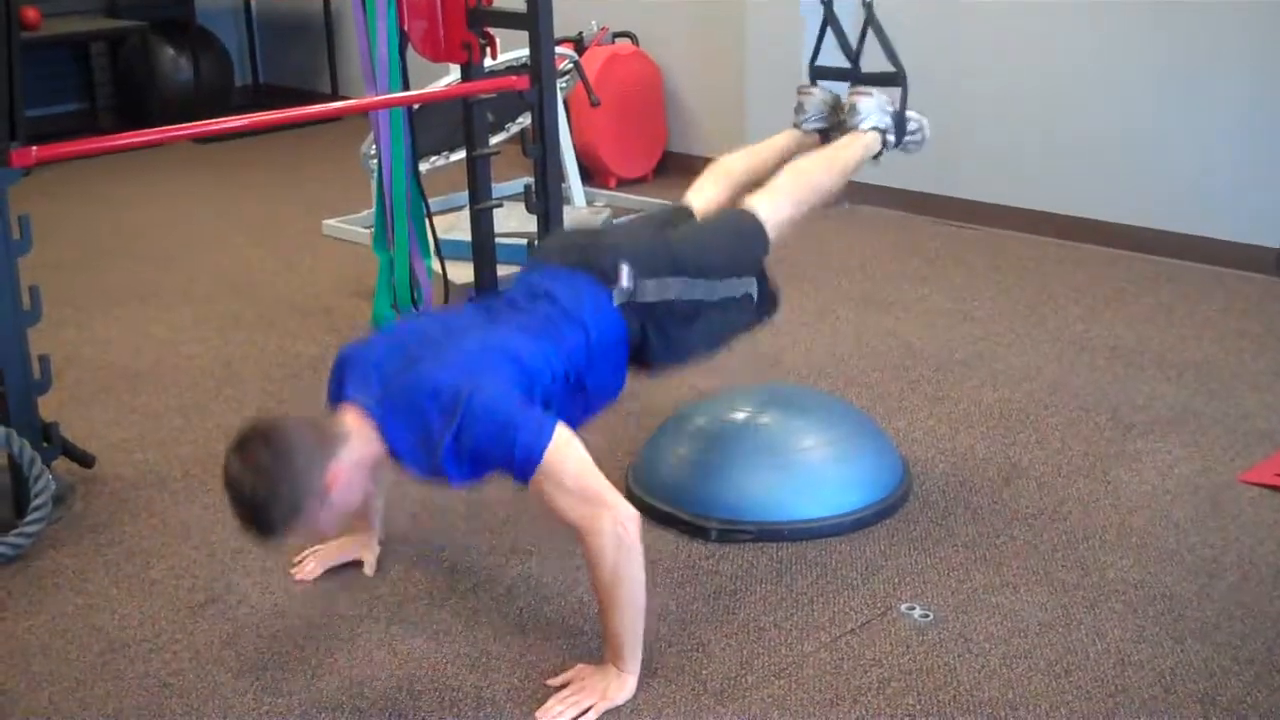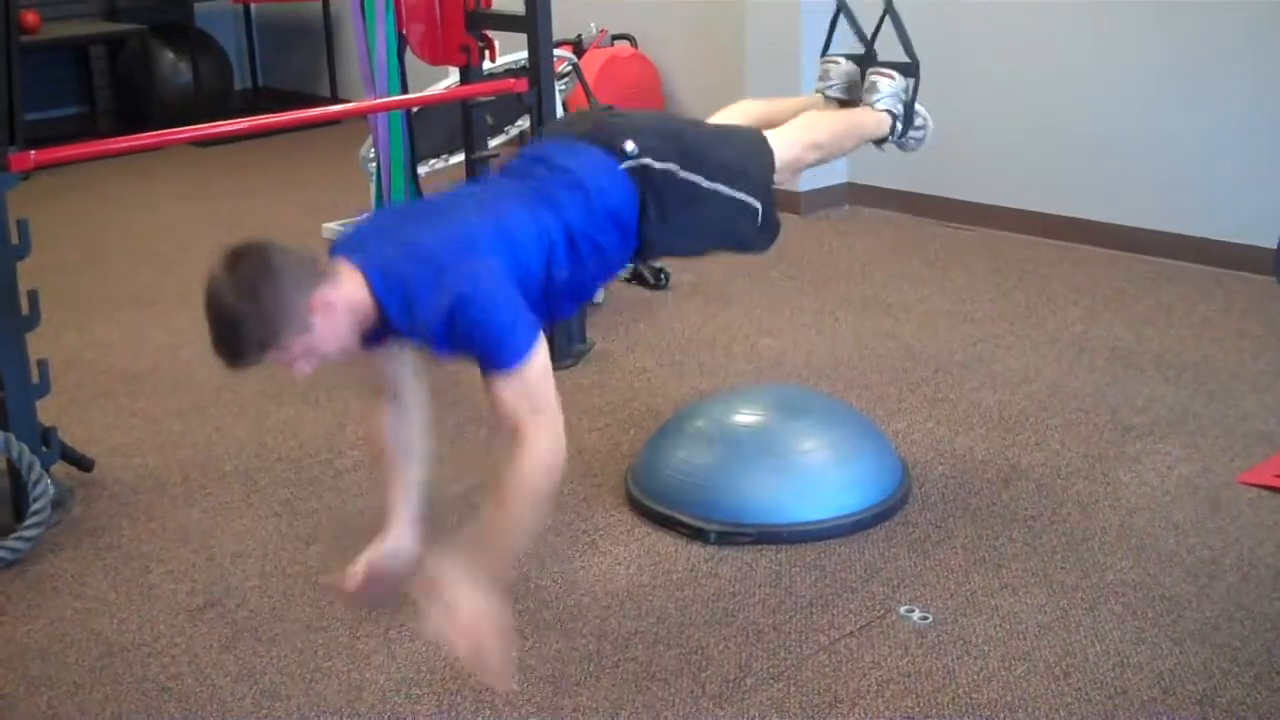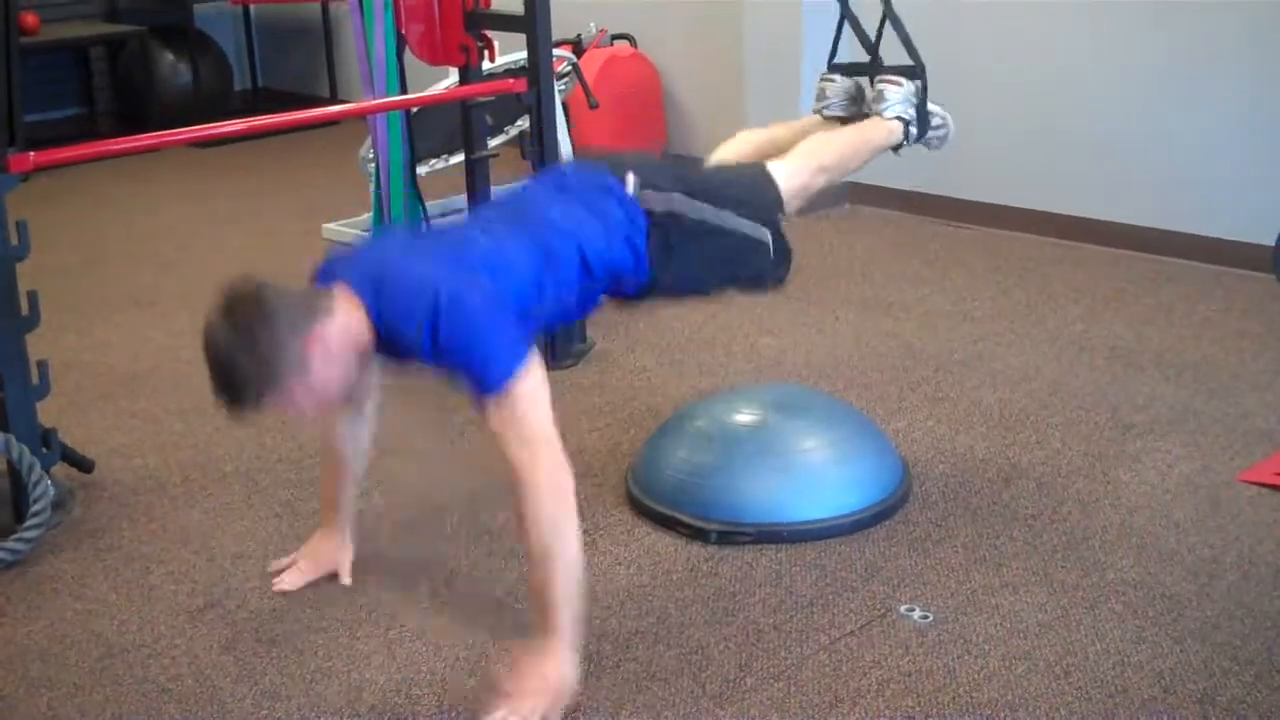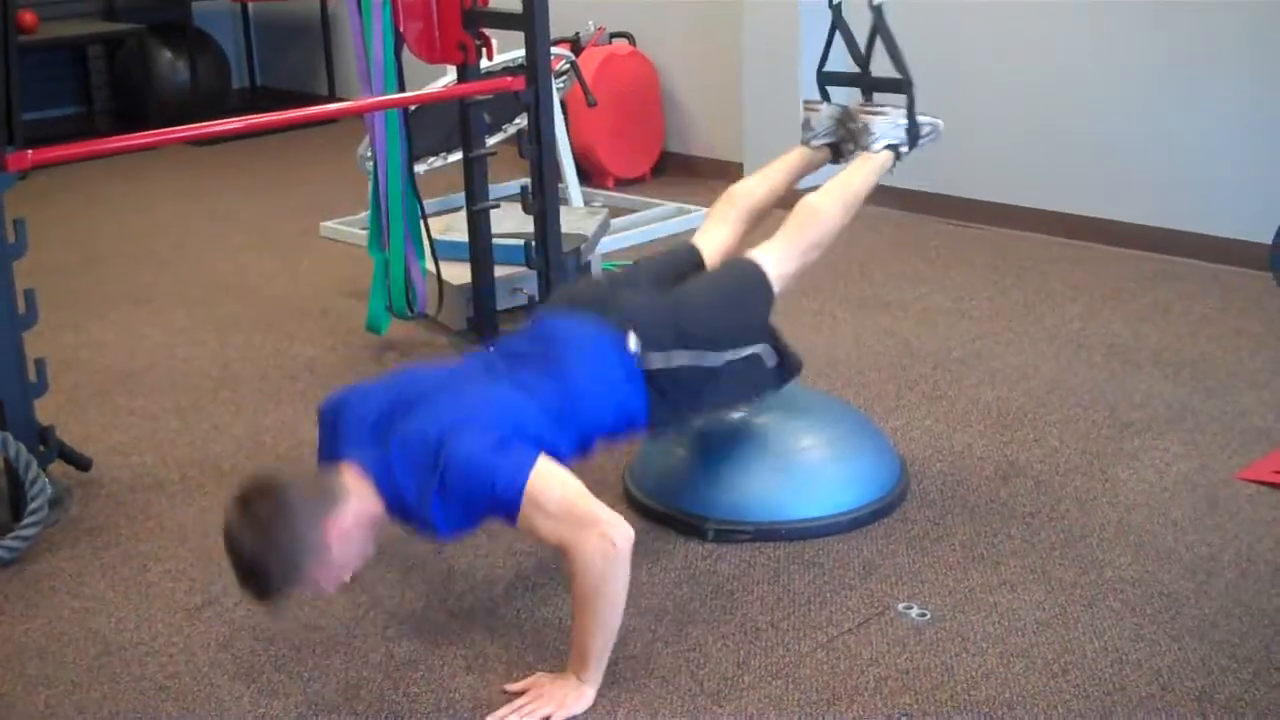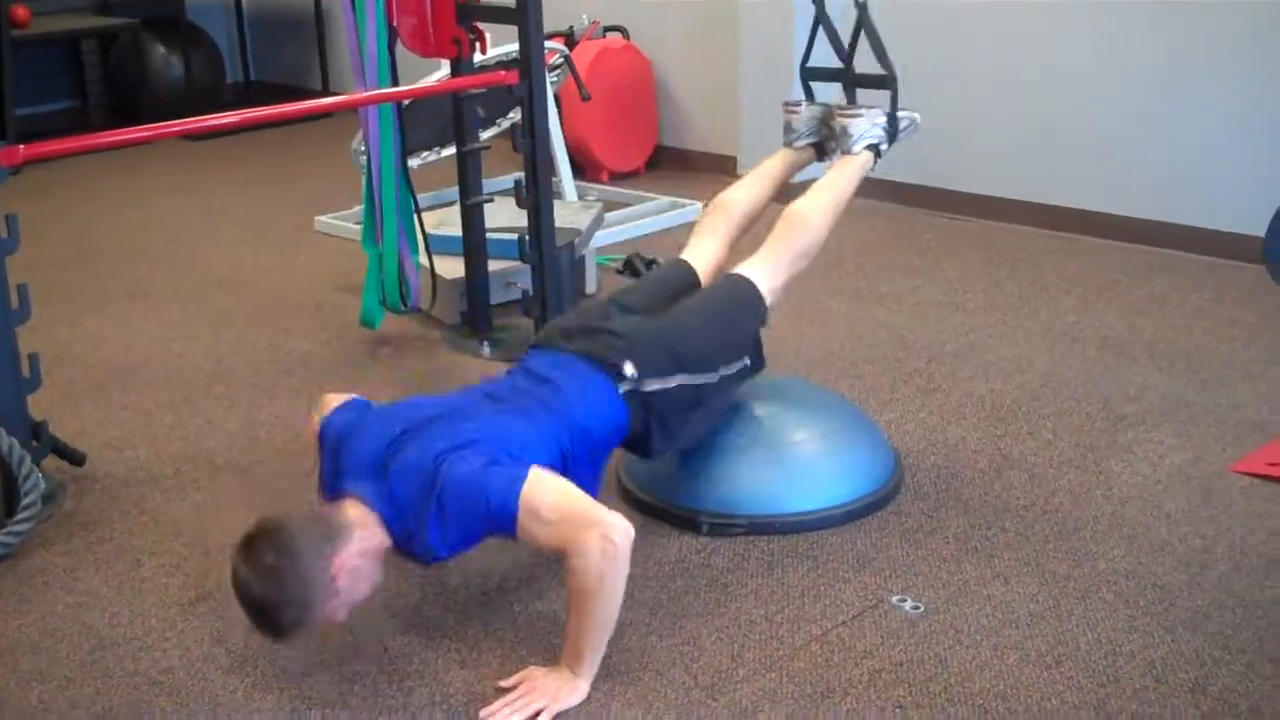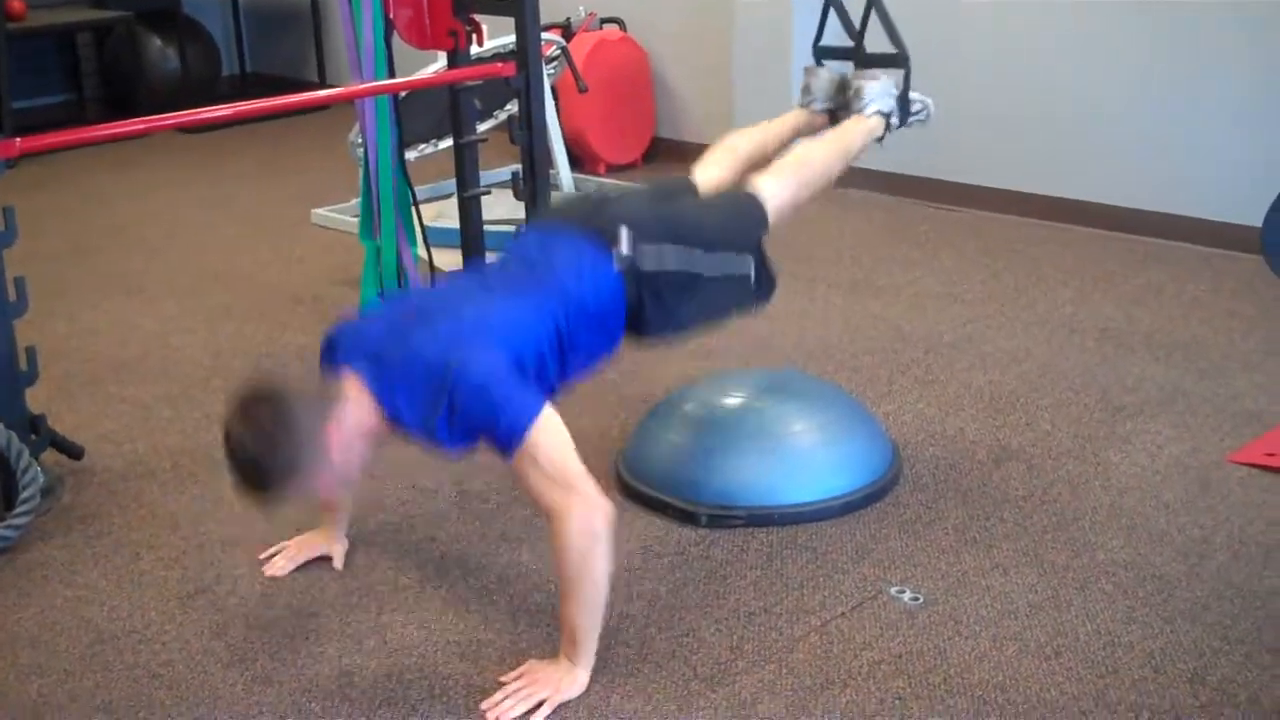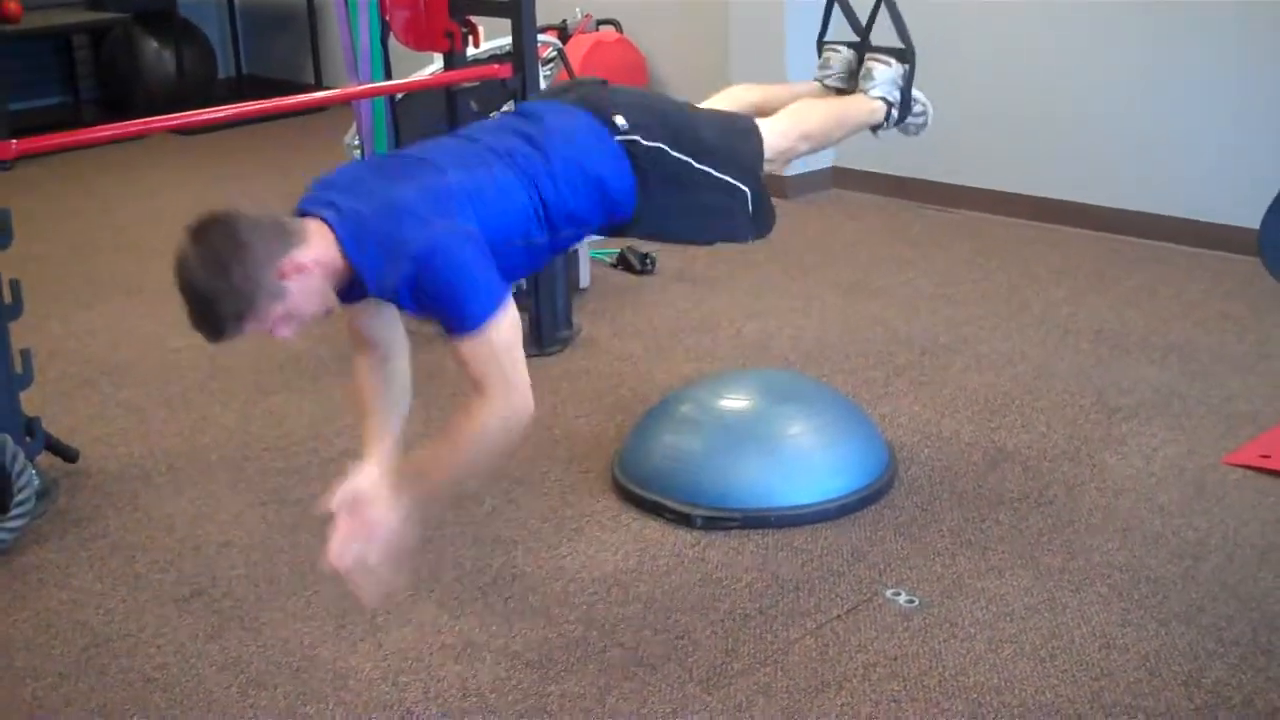
dt=0.2s
person 1, frame 1
left shoulder: (468, 420)
right shoulder: (356, 375)
left elbow: (613, 523)
right wrist: (364, 528)
left hip: (621, 305)
right hip: (561, 280)
left knee: (758, 224)
right knee: (699, 210)
left ankle: (869, 126)
right ankle: (810, 123)
person 1, frame 2
left shoulder: (465, 291)
right shoulder: (346, 271)
left elbow: (540, 443)
right elbow: (398, 392)
left wrist: (475, 577)
right wrist: (401, 529)
left hip: (631, 178)
right hip: (565, 159)
left knee: (774, 157)
right knee: (717, 134)
left ankle: (883, 106)
right ankle: (833, 89)
person 1, frame 3
left shoulder: (451, 311)
right shoulder: (335, 295)
left elbow: (545, 483)
right elbow: (352, 409)
left wrist: (558, 651)
right wrist: (335, 531)
left hip: (634, 223)
right hip: (570, 199)
left knee: (780, 187)
right knee: (722, 166)
left ankle: (893, 114)
right ankle: (829, 109)
person 1, frame 4
left shoulder: (453, 469)
right shoulder: (346, 429)
left elbow: (606, 537)
right wrist: (329, 562)
left hip: (634, 367)
right hip: (568, 326)
left knee: (767, 268)
right knee: (708, 249)
left ankle: (881, 142)
right ankle: (821, 139)
person 1, frame 5
left shoulder: (451, 489)
right shoulder: (348, 449)
left elbow: (608, 537)
right elbow: (329, 400)
right wrist: (328, 540)
left hip: (624, 387)
right hip: (564, 353)
left knee: (762, 276)
right knee: (699, 259)
left ankle: (860, 143)
right ankle: (803, 141)
person 1, frame 6
left shoulder: (464, 383)
right shoulder: (346, 353)
left elbow: (586, 514)
right wrist: (333, 525)
left hip: (622, 272)
right hip: (563, 245)
left knee: (756, 208)
right knee: (703, 188)
left ankle: (871, 108)
right ankle: (817, 105)
person 1, frame 7
left shoulder: (429, 248)
right shoulder: (312, 231)
left elbow: (508, 404)
right elbow: (376, 344)
left wrist: (404, 494)
right wrist: (374, 466)
left hip: (625, 158)
right hip: (555, 123)
left knee: (770, 141)
right knee: (718, 117)
left ankle: (877, 95)
right ankle: (833, 79)
